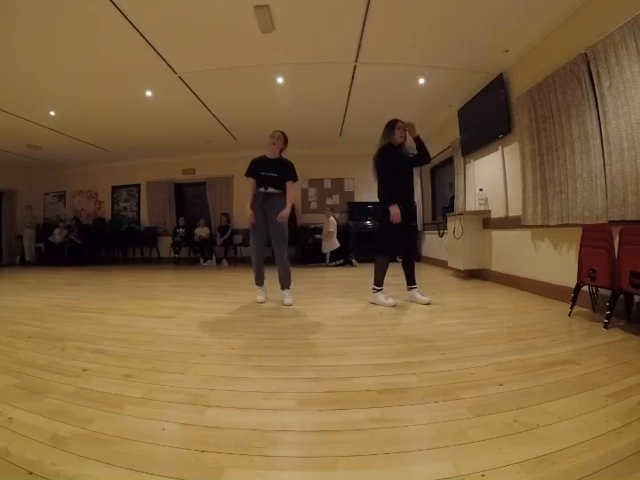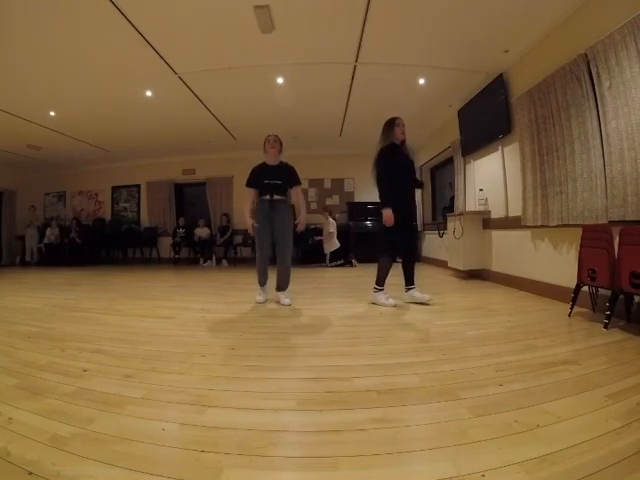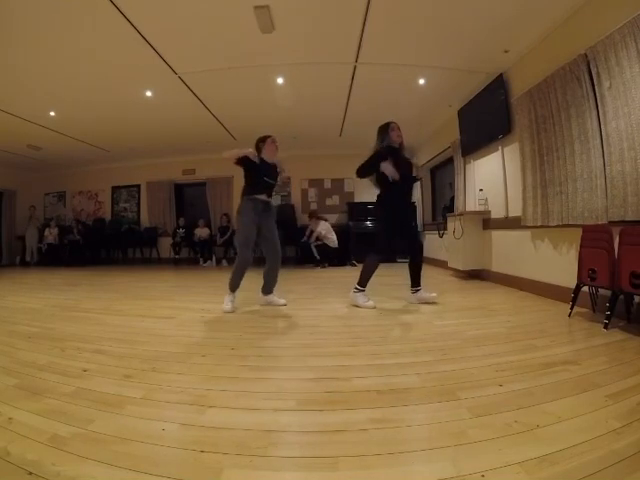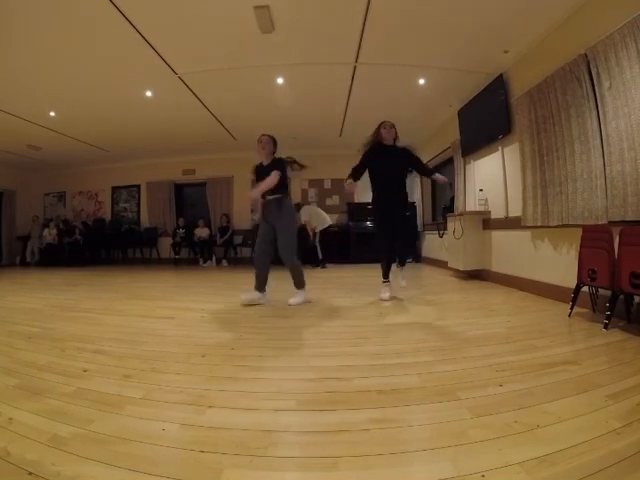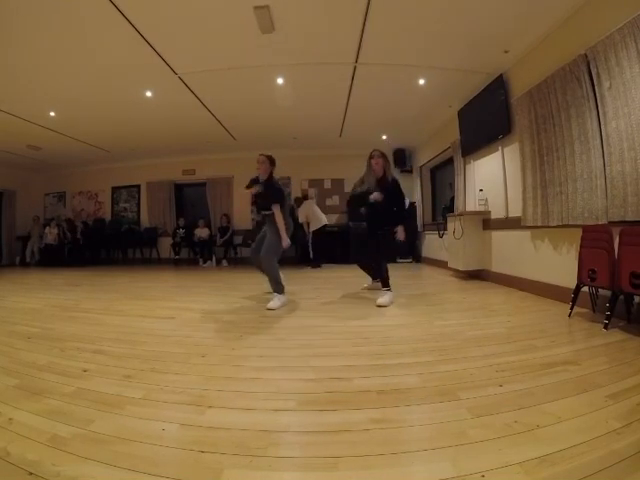
dt=1s
person 1, frame 1
left shoulder: (403, 155)
right shoulder: (384, 153)
left elbow: (425, 159)
right elbow: (384, 181)
left wrist: (416, 136)
right wrist: (392, 204)
left hip: (407, 206)
right hip: (391, 207)
left knee: (409, 247)
right knee: (385, 247)
left ankle: (412, 289)
right ankle: (377, 291)
person 1, frame 2
left shoulder: (404, 153)
right shoulder: (387, 152)
right elbow: (382, 181)
left wrist: (422, 184)
right wrist: (386, 206)
left hip: (407, 207)
right hip: (393, 208)
left knee: (410, 248)
right knee: (391, 248)
left ankle: (410, 290)
right ankle: (378, 291)
person 1, frame 3
left shoulder: (401, 157)
right shoulder: (383, 153)
left elbow: (407, 180)
right elbow: (361, 172)
right wrist: (382, 166)
left hip: (403, 209)
right hip: (389, 207)
left knee: (416, 247)
right knee: (382, 247)
left ankle: (417, 291)
right ankle: (358, 291)
person 1, frame 4
left shoulder: (403, 153)
right shoulder: (373, 152)
left elbow: (419, 165)
right elbow: (359, 168)
left wrist: (434, 175)
right wrist: (351, 179)
left hip: (400, 203)
right hip: (381, 204)
left knee: (401, 241)
right knee: (385, 242)
left ankle: (400, 271)
right ankle: (385, 284)
person 1, frame 5
left shoulder: (391, 183)
right shoulder: (365, 182)
left elbow: (401, 205)
right elbow: (352, 204)
left wrist: (400, 224)
right wrist: (369, 198)
left hip: (387, 227)
right hip: (372, 228)
left knee: (378, 256)
right knee: (363, 259)
left ankle: (387, 291)
right ankle: (377, 280)
person 2, frame 1
left shoulder: (287, 165)
right shoulder: (256, 162)
left elbow: (290, 189)
right elbow: (251, 186)
left wrist: (287, 208)
right wrist: (248, 207)
left hip: (277, 203)
right hip: (259, 203)
left knee: (280, 247)
right knee: (257, 247)
left ankle: (286, 289)
right ankle: (260, 287)
person 2, frame 2
left shoulder: (287, 169)
right shoulder: (258, 170)
left elbow: (297, 192)
right elbow: (251, 195)
left wrist: (302, 214)
right wrist: (248, 216)
left hip: (282, 210)
right hip: (262, 210)
left knee: (285, 253)
right knee: (263, 253)
left ankle: (282, 291)
right ankle: (262, 288)
person 2, frame 3
left shoulder: (274, 168)
right shoulder: (252, 161)
left wrist: (280, 170)
right wrist: (245, 153)
left hip: (267, 212)
right hip: (249, 209)
left knee: (275, 254)
right knee: (245, 255)
left ankle: (267, 294)
right ankle: (230, 295)
person 2, frame 4
left shoulder: (279, 164)
right shoulder: (258, 169)
left elbow: (273, 179)
left wrist: (257, 191)
right wrist: (260, 212)
left hip: (282, 209)
right hip: (267, 212)
left knee: (287, 253)
right knee: (260, 254)
left ankle: (302, 291)
right ankle: (259, 293)
person 2, frame 5
left shoulder: (272, 186)
right shoulder: (257, 181)
left elbow: (277, 211)
left wrist: (284, 236)
right wrist: (253, 191)
left hip: (279, 224)
right hip: (270, 223)
left knee: (267, 257)
right knee: (255, 253)
left ankle: (280, 295)
right ankle: (276, 278)
